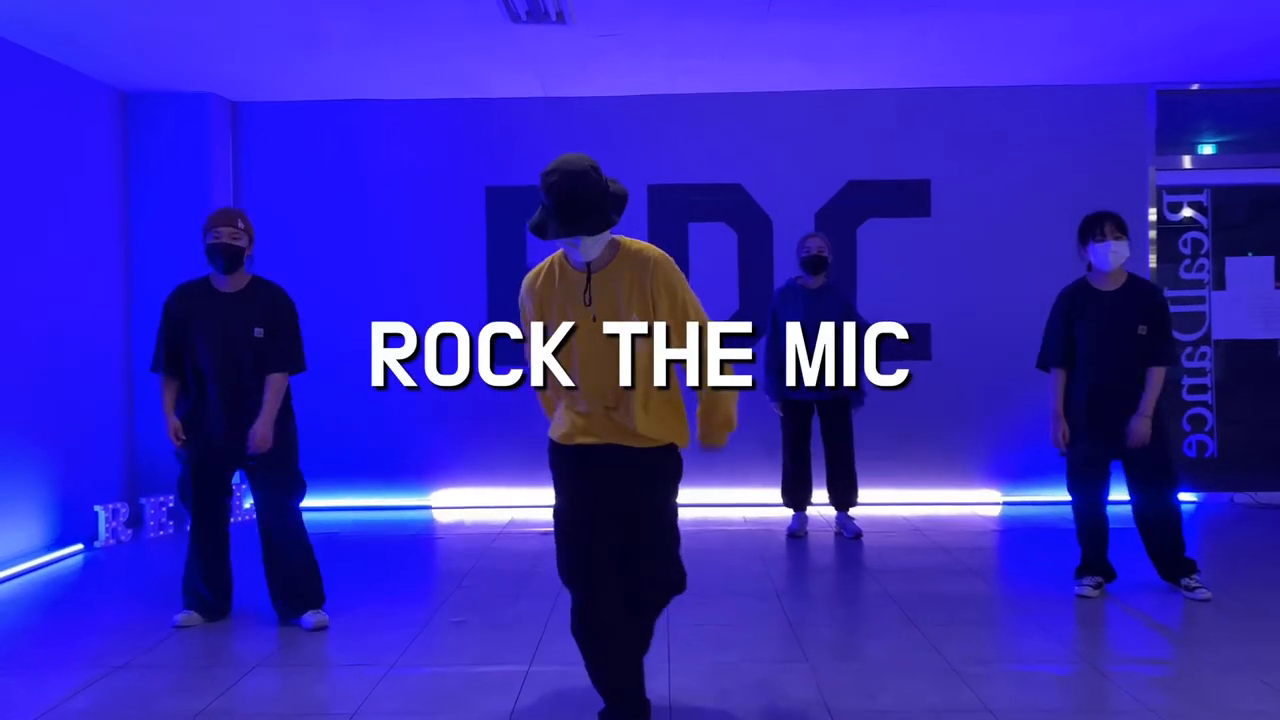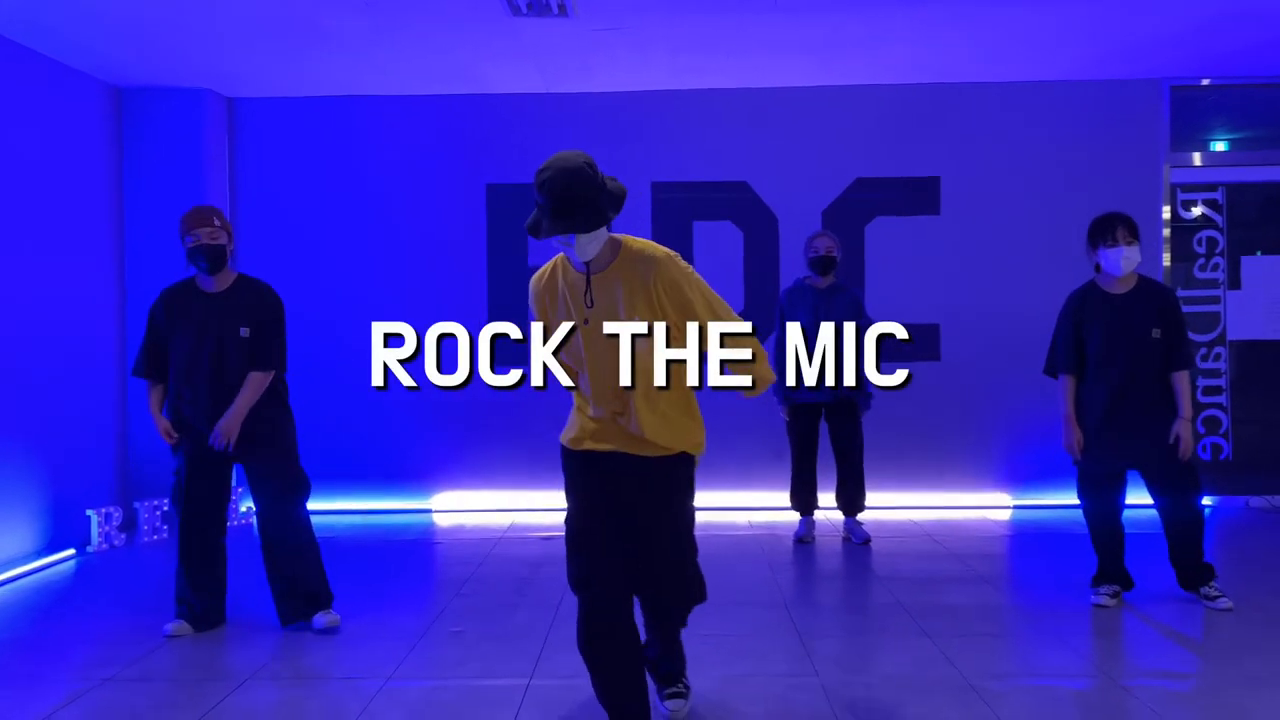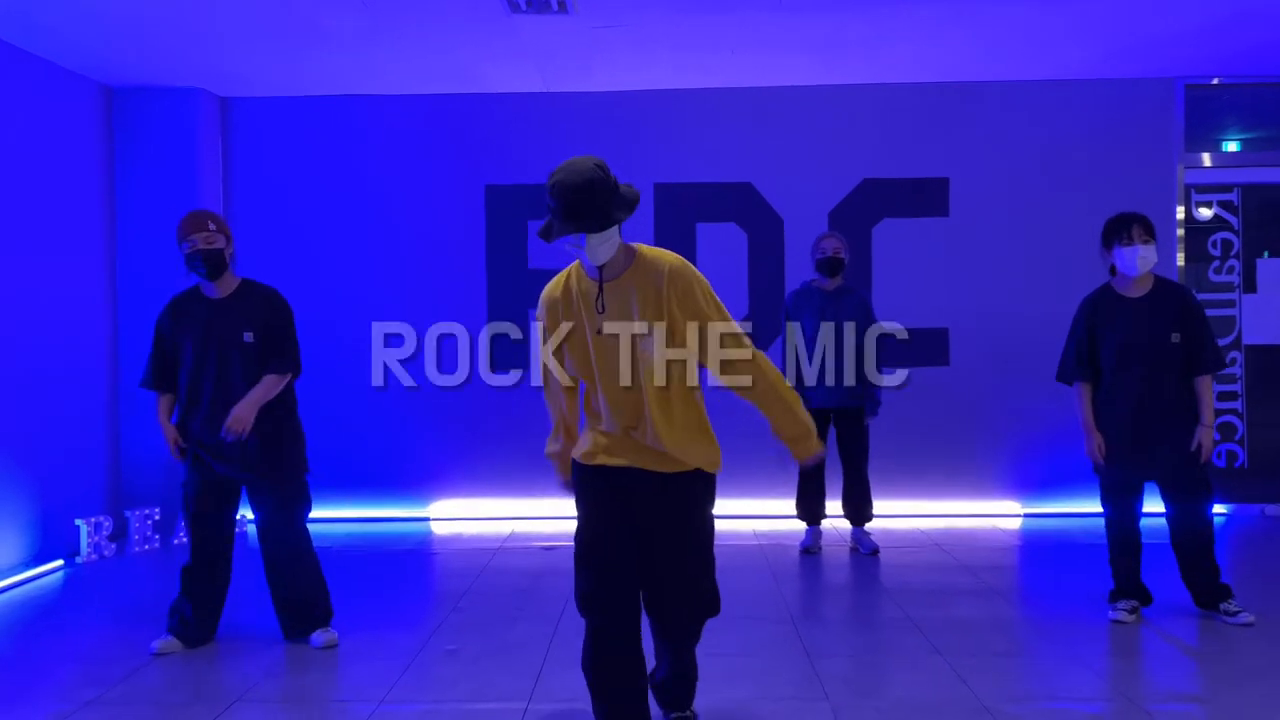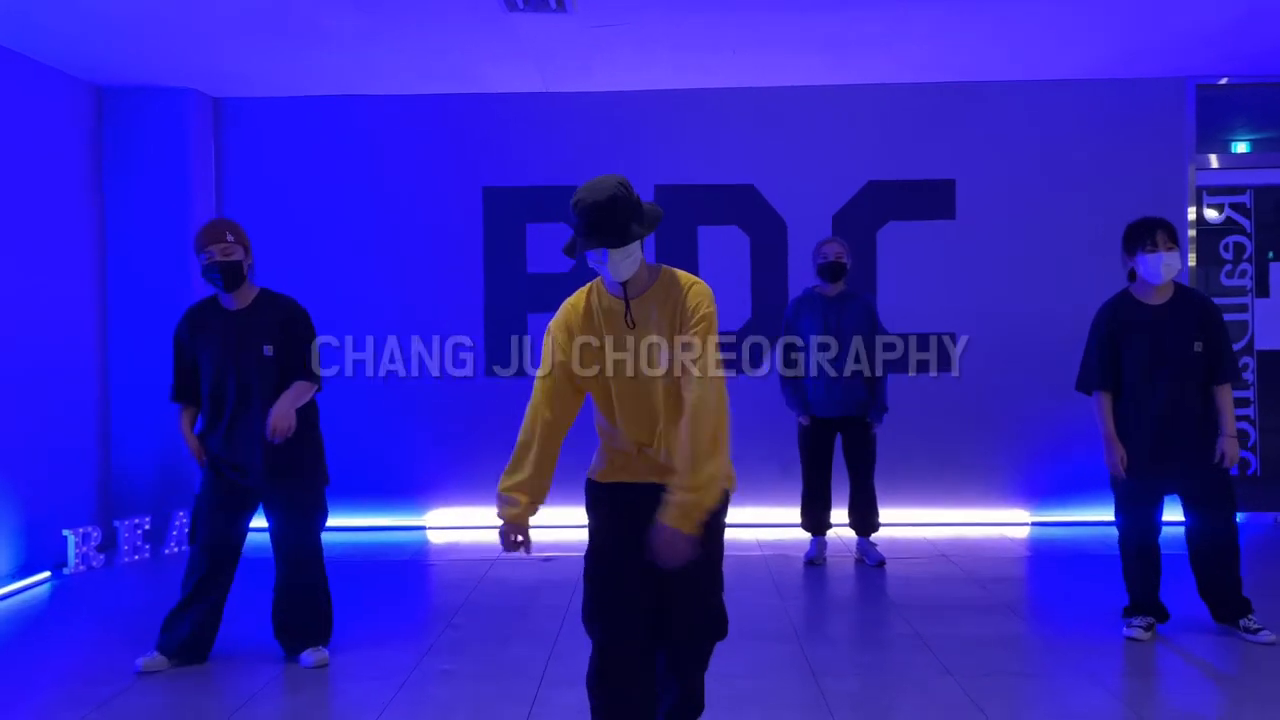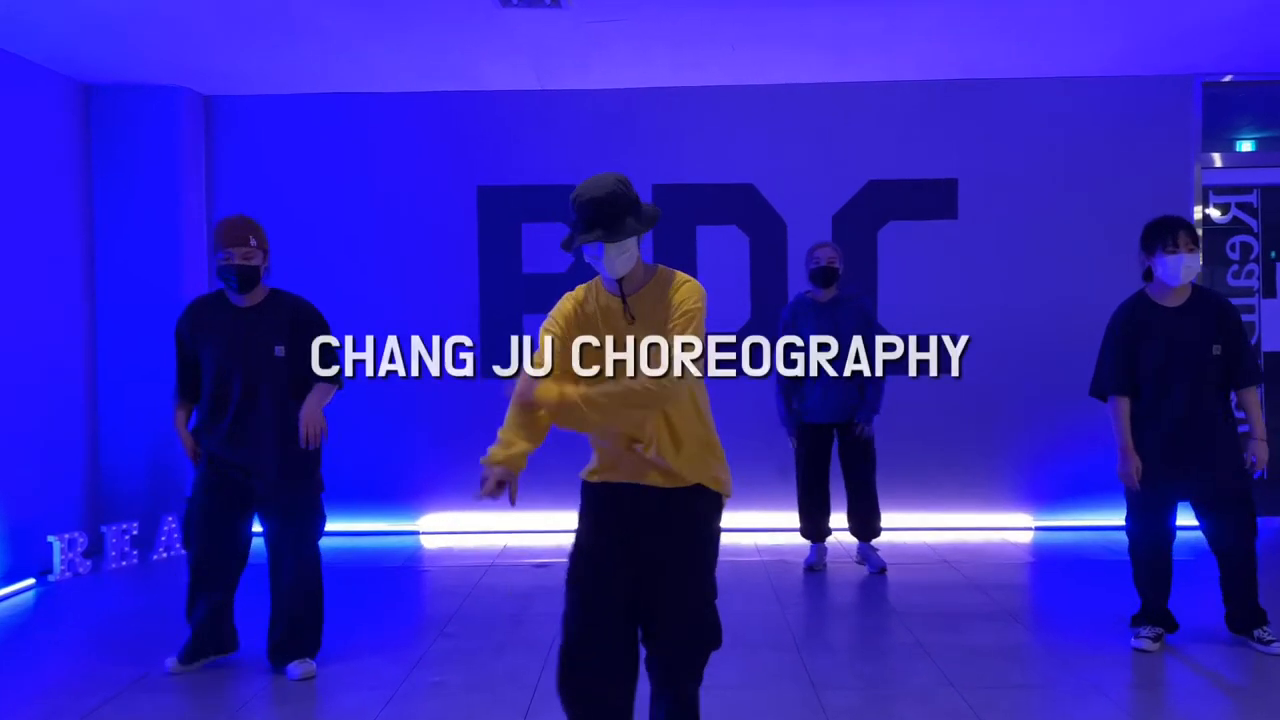
dt=0.2s
person 1, frame 1
left shoulder: (652, 267)
right shoulder: (539, 285)
left elbow: (701, 347)
left wrist: (717, 421)
left hip: (651, 447)
right hip: (578, 450)
left knee: (654, 578)
right knee: (592, 589)
left ankle: (618, 663)
person 1, frame 2
left shoulder: (657, 266)
right shoulder: (545, 286)
left elbow: (722, 328)
left wrist: (756, 374)
left hip: (664, 451)
right hip: (589, 453)
left knee: (669, 585)
right knee: (600, 601)
left ankle: (667, 669)
person 1, frame 3
left shoulder: (672, 276)
right shoulder: (558, 296)
left elbow: (738, 357)
left wrist: (797, 430)
right wrist: (563, 454)
left hip: (680, 467)
right hip: (602, 471)
left knee: (680, 607)
right knee: (608, 623)
person 1, frame 4
left shoulder: (689, 297)
right shoulder: (575, 314)
left elbow: (705, 400)
right elbow: (546, 410)
left wrist: (689, 501)
right wrist: (518, 498)
left hip: (691, 494)
right hip: (619, 487)
left knee: (689, 635)
right knee: (616, 638)
person 1, frame 5
left shoulder: (682, 294)
right shoulder: (573, 311)
left elbow: (658, 385)
right elbow: (536, 390)
left wrist: (561, 400)
right wrist: (507, 455)
left hip: (688, 488)
right hip: (612, 492)
left knee: (680, 643)
right knee: (592, 646)
person 2, frame 1
left shoulder: (274, 301)
right shoulder: (183, 301)
left elbow: (280, 369)
right elbow: (170, 367)
left wrist: (266, 420)
right wrist: (170, 412)
left hip: (261, 428)
right hip: (204, 427)
left knee: (280, 512)
right knee: (204, 515)
left ankle: (303, 603)
right ankle: (205, 602)
person 2, frame 2
left shoulder: (261, 298)
right shoulder: (170, 303)
left elbow: (266, 367)
right elbow: (155, 368)
left wrist: (235, 416)
right wrist: (157, 412)
left hip: (262, 426)
right hip: (196, 430)
left knee: (284, 512)
right knee: (197, 521)
left ankle: (311, 604)
right ankle: (197, 612)
person 2, frame 3
left shoulder: (267, 303)
right shoulder: (177, 312)
left elbow: (283, 370)
right elbow: (165, 378)
left wrist: (251, 404)
right wrist: (165, 420)
left hip: (270, 439)
right hip: (204, 440)
left knee: (285, 529)
right knee: (205, 535)
left ankle: (310, 620)
right ankle: (191, 627)
person 2, frame 4
left shoulder: (286, 313)
right shoulder: (194, 322)
left elbow: (310, 377)
right elbow: (188, 389)
left wrist: (288, 404)
right wrist: (188, 431)
left hip: (287, 453)
right hip: (225, 453)
left knee: (298, 544)
right knee: (210, 547)
left ankle: (306, 638)
right ankle: (181, 644)
person 2, frame 5
left shoulder: (298, 314)
right shoulder: (197, 318)
left elbow: (328, 374)
right elbow: (187, 385)
left wrist: (313, 404)
right wrist: (184, 428)
left hip: (287, 457)
right hip: (223, 455)
left knee: (293, 552)
right knee: (209, 544)
left ankle: (295, 649)
right ankle: (208, 639)
person 3, frame 1
left shoulder: (1148, 296)
right shoulder: (1071, 299)
left elbow: (1159, 362)
right elbow: (1058, 363)
left wrist: (1144, 413)
right wrist: (1058, 415)
left hip: (1138, 416)
right hip: (1085, 418)
left knee: (1157, 494)
right knee: (1087, 497)
left ankle: (1179, 569)
right ankle: (1094, 570)
person 3, frame 2
left shoulder: (1161, 298)
right shoulder: (1080, 303)
left elbow: (1179, 364)
right elbow: (1066, 369)
left wrist: (1184, 417)
right wrist: (1070, 421)
left hip: (1157, 421)
right hip: (1099, 424)
left knee: (1182, 498)
right knee: (1100, 504)
left ankle: (1199, 577)
right ankle: (1111, 578)
person 3, frame 3
left shoulder: (1179, 300)
right shoulder: (1095, 307)
left elbow: (1202, 368)
right elbow: (1081, 375)
left wrist: (1206, 423)
right wrist: (1089, 429)
left hip: (1176, 429)
right hip: (1117, 432)
left knee: (1191, 512)
right knee: (1120, 515)
left ankle: (1213, 594)
right ankle: (1128, 593)
person 3, frame 4
left shoulder: (1200, 308)
right shoulder: (1113, 314)
left elbow: (1221, 378)
right elbow: (1101, 385)
left wrist: (1228, 432)
right wrist: (1111, 440)
left hip: (1198, 439)
right hip: (1137, 443)
left knee: (1216, 524)
right knee: (1137, 528)
left ankle: (1232, 609)
right ankle: (1144, 609)
person 3, frame 5
left shoulder: (1218, 310)
right shoulder: (1130, 317)
left elbow: (1244, 379)
right elbow: (1117, 390)
right wrist: (1126, 449)
left hip: (1216, 447)
right hip: (1152, 450)
left knee: (1236, 532)
right knee: (1148, 536)
right ankle: (1153, 619)
person 4, frame 1
left shoulder: (840, 299)
right shoulder: (783, 297)
right elbow: (773, 347)
left wrist: (855, 393)
right wrist: (774, 391)
left hip: (834, 391)
right hip: (794, 391)
left knee: (840, 453)
right knee: (795, 454)
left ankle: (842, 514)
right ankle: (799, 514)
person 4, frame 2
left shoulder: (850, 298)
right shoulder: (790, 297)
right elbow: (781, 349)
left wrist: (863, 395)
right wrist: (782, 394)
left hip: (842, 394)
right hip: (801, 395)
left knee: (850, 457)
right knee: (803, 458)
left ankle: (850, 519)
right ankle: (806, 519)
person 4, frame 3
left shoulder: (858, 302)
right shoulder: (797, 300)
right elbow: (789, 354)
left wrist: (871, 401)
left hip: (850, 400)
right hip: (811, 400)
left knee: (856, 466)
right knee: (810, 467)
left ankle: (859, 529)
right ankle: (813, 528)
person 4, frame 4
left shoulder: (862, 307)
right shoulder: (800, 307)
left elbow: (875, 361)
right elbow: (789, 360)
left wrist: (878, 409)
right wrist: (797, 405)
left hip: (857, 409)
right hip: (815, 410)
left knee: (862, 475)
right knee: (815, 477)
left ankle: (864, 540)
right ankle: (818, 539)
person 4, frame 5
left shoulder: (856, 311)
right shoulder: (795, 312)
right elbow: (785, 370)
left wrist: (868, 410)
right wrist: (789, 420)
left hip: (853, 414)
right hip: (812, 416)
left knee: (861, 481)
right knee: (810, 483)
left ankle: (865, 545)
right ankle: (817, 545)
